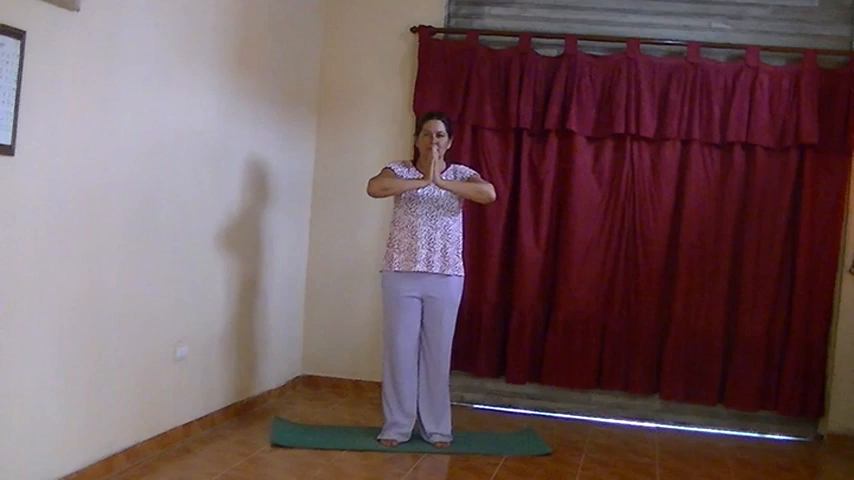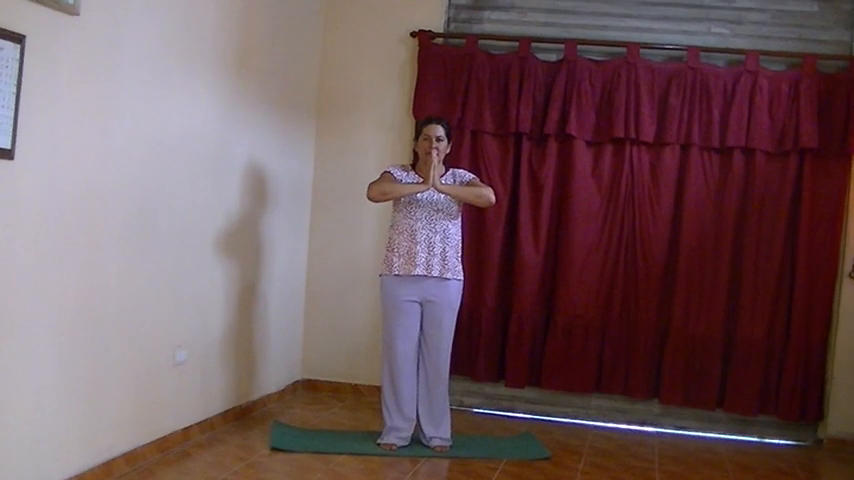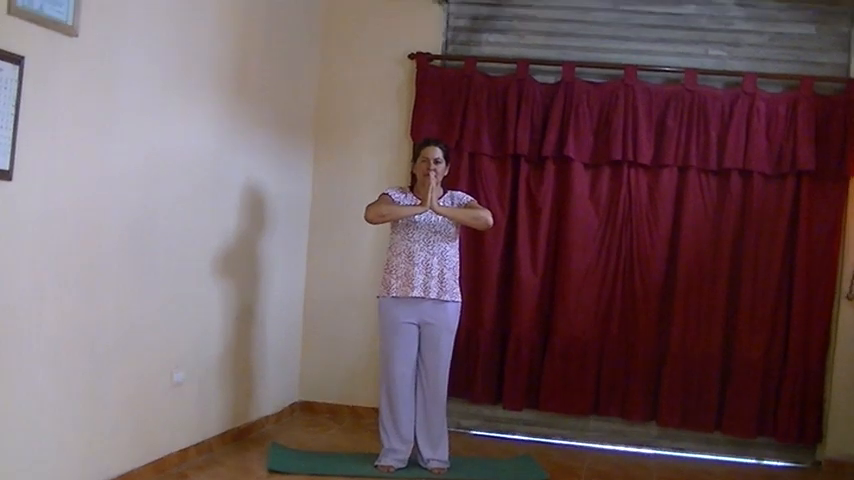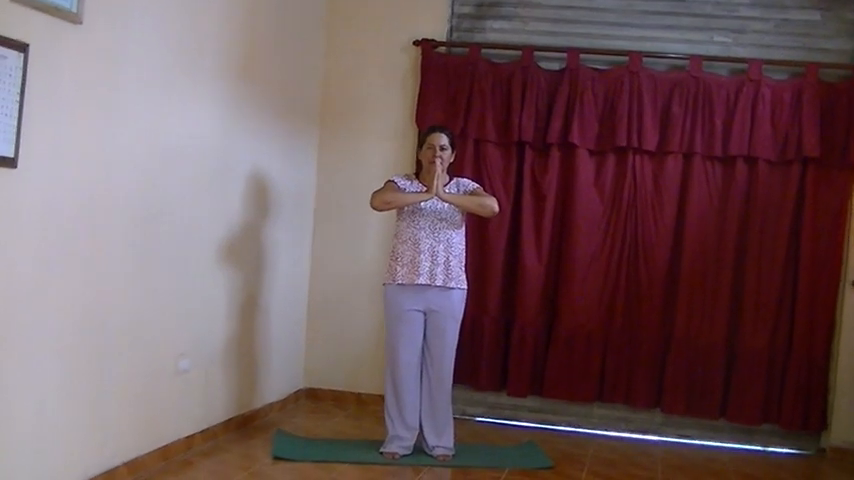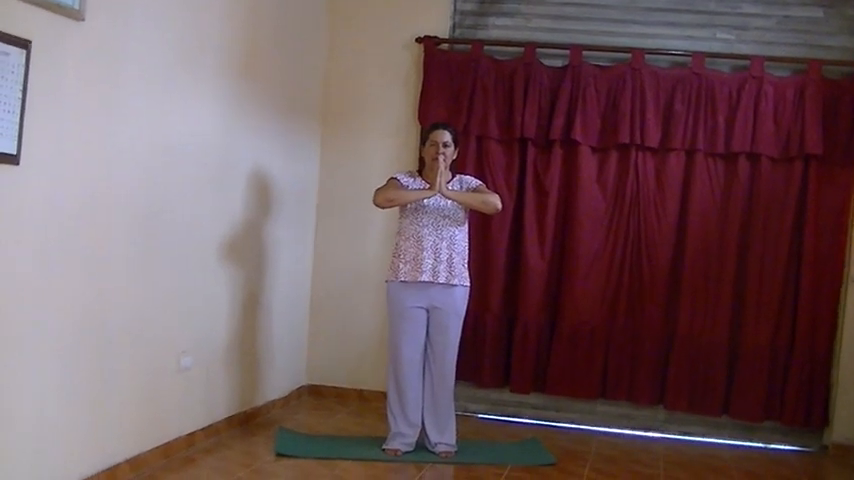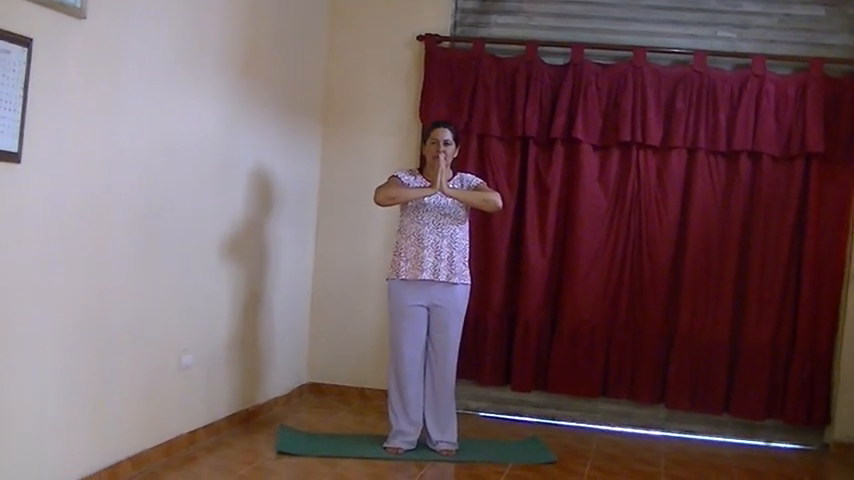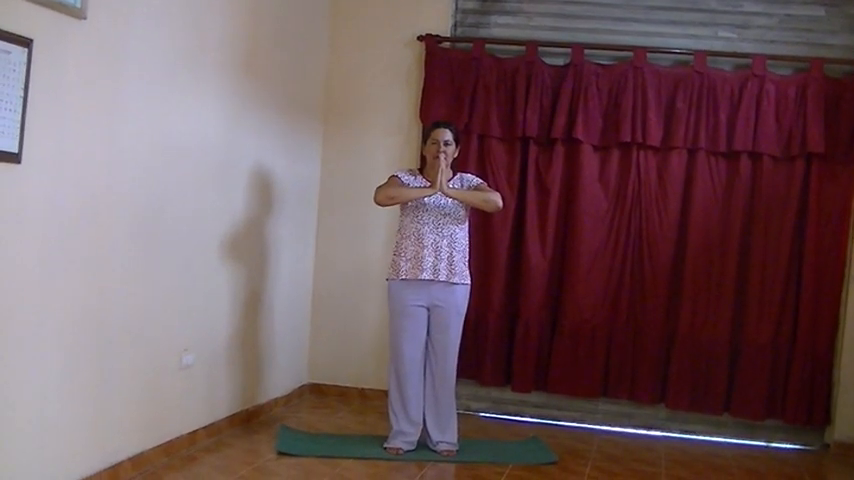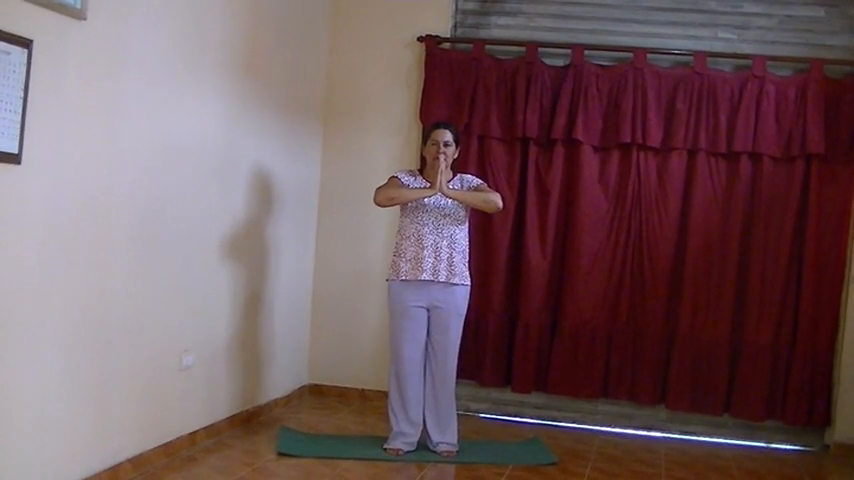
dt=0.5s
person 1, frame 1
left shoulder: (460, 174)
right shoulder: (399, 170)
left elbow: (489, 194)
right elbow: (374, 188)
left wrist: (441, 181)
right wrist: (423, 180)
left hip: (445, 277)
right hip: (401, 274)
left knee: (438, 352)
right knee: (399, 349)
left ankle: (436, 427)
right ankle: (397, 426)
person 1, frame 2
left shoulder: (460, 178)
right shoulder: (398, 174)
left elbow: (488, 198)
right elbow: (373, 192)
left wrist: (440, 186)
right wrist: (423, 185)
left hip: (445, 281)
right hip: (400, 277)
left knee: (437, 356)
right knee: (399, 353)
left ankle: (436, 431)
right ankle: (396, 430)
person 1, frame 3
left shoulder: (457, 200)
right shoulder: (396, 196)
left elbow: (486, 220)
right elbow: (372, 214)
left wrist: (438, 207)
right wrist: (420, 206)
left hip: (443, 302)
right hip: (398, 299)
left knee: (435, 378)
right knee: (397, 375)
left ankle: (434, 453)
right ankle: (394, 452)
person 1, frame 4
left shoulder: (464, 187)
right shoulder: (401, 183)
left elbow: (492, 207)
right elbow: (377, 201)
left wrist: (444, 194)
right wrist: (426, 193)
left hip: (448, 290)
right hip: (403, 287)
left knee: (440, 365)
right knee: (402, 362)
left ankle: (438, 440)
right ankle: (399, 439)
person 1, frame 5
left shoulder: (466, 185)
right shoulder: (405, 181)
left elbow: (495, 204)
right elbow: (380, 198)
left wrist: (447, 192)
right wrist: (429, 191)
left hip: (451, 287)
right hip: (406, 284)
left knee: (443, 362)
right knee: (404, 359)
left ankle: (441, 437)
right ankle: (401, 435)
person 1, frame 6
left shoulder: (467, 182)
right shoulder: (405, 178)
left elbow: (496, 202)
right elbow: (381, 196)
left wrist: (447, 190)
right wrist: (430, 189)
left hip: (452, 285)
right hip: (407, 282)
left knee: (444, 360)
right knee: (405, 357)
left ankle: (442, 435)
right ankle: (402, 434)
person 1, frame 7
left shoulder: (467, 183)
right shoulder: (406, 178)
left elbow: (496, 202)
right elbow: (381, 196)
left wrist: (448, 190)
right wrist: (430, 188)
left hip: (451, 286)
right hip: (407, 283)
left knee: (444, 361)
right knee: (405, 358)
left ankle: (443, 436)
right ankle: (403, 434)
person 1, frame 8
left shoulder: (467, 183)
right shoulder: (406, 179)
left elbow: (496, 203)
right elbow: (381, 197)
left wrist: (448, 191)
right wrist: (429, 189)
left hip: (452, 286)
right hip: (407, 283)
left knee: (444, 361)
right knee: (406, 358)
left ankle: (443, 436)
right ankle: (402, 435)
